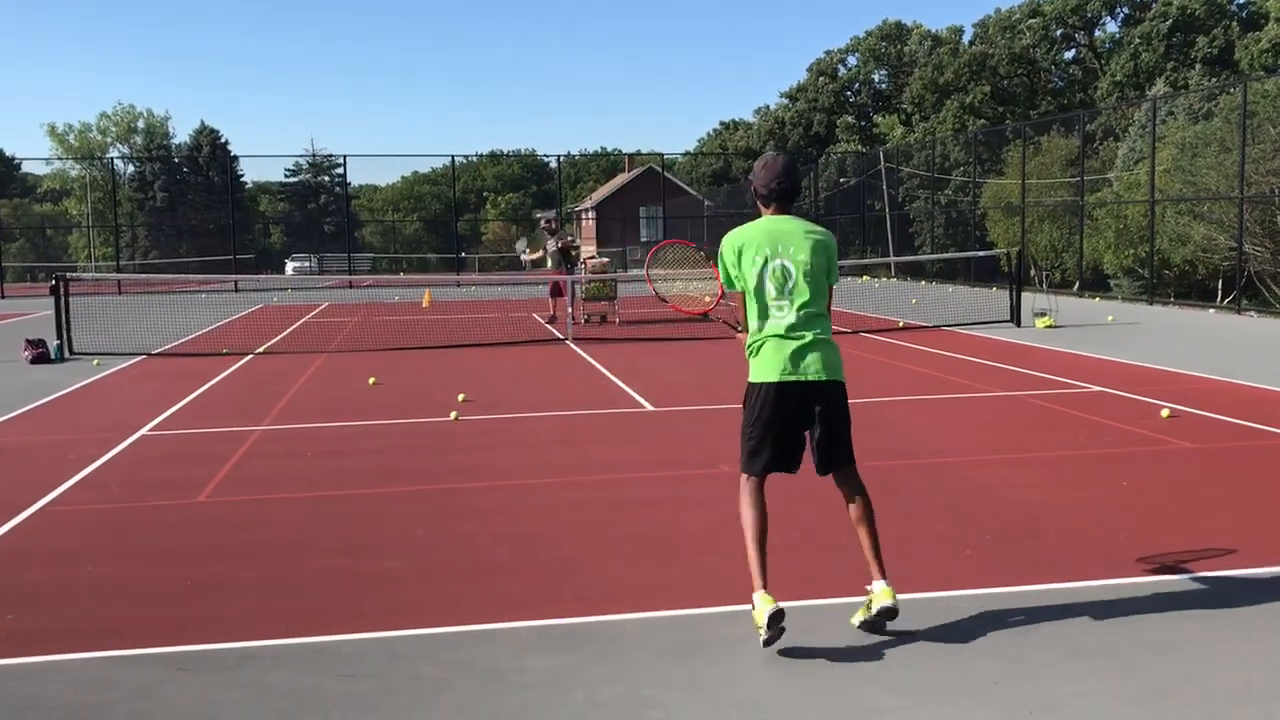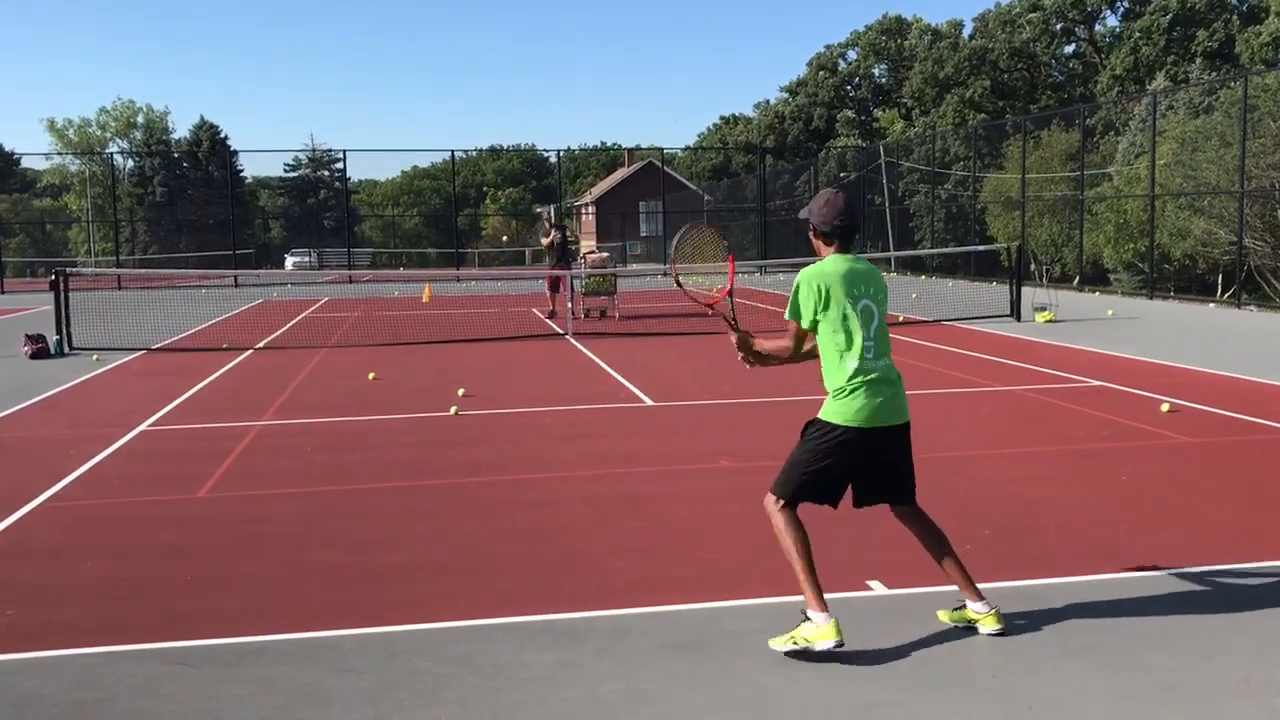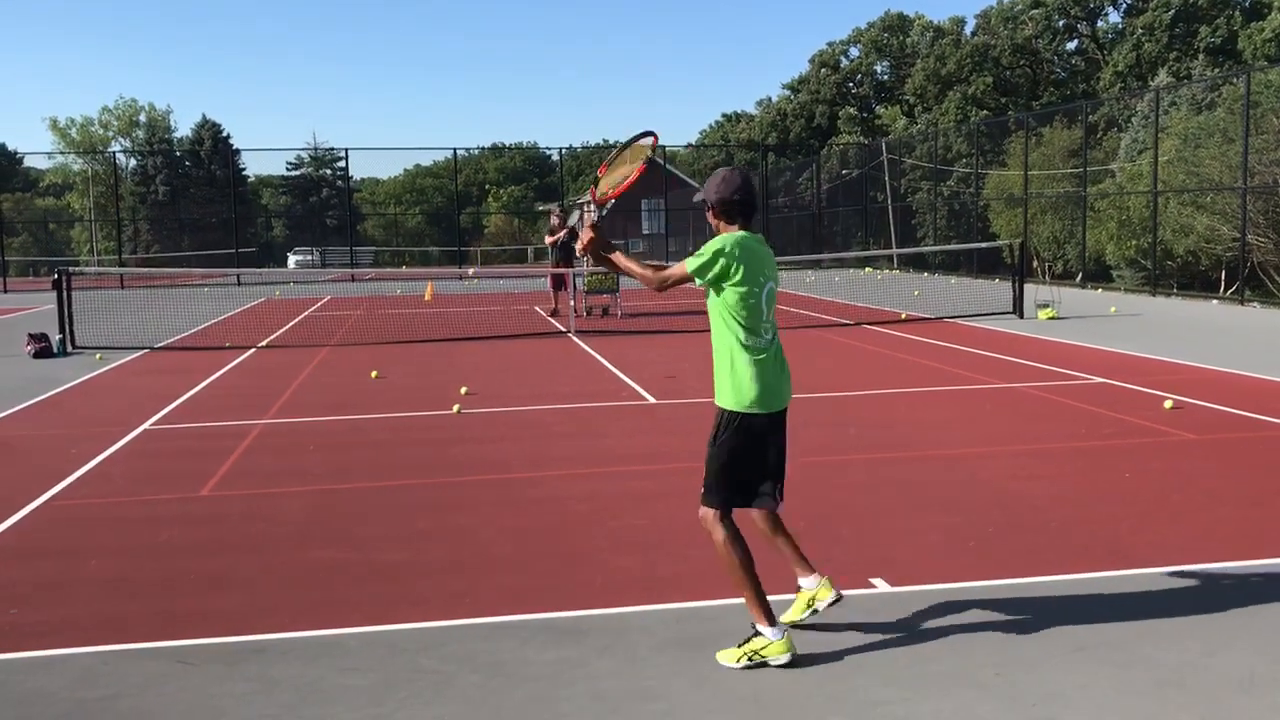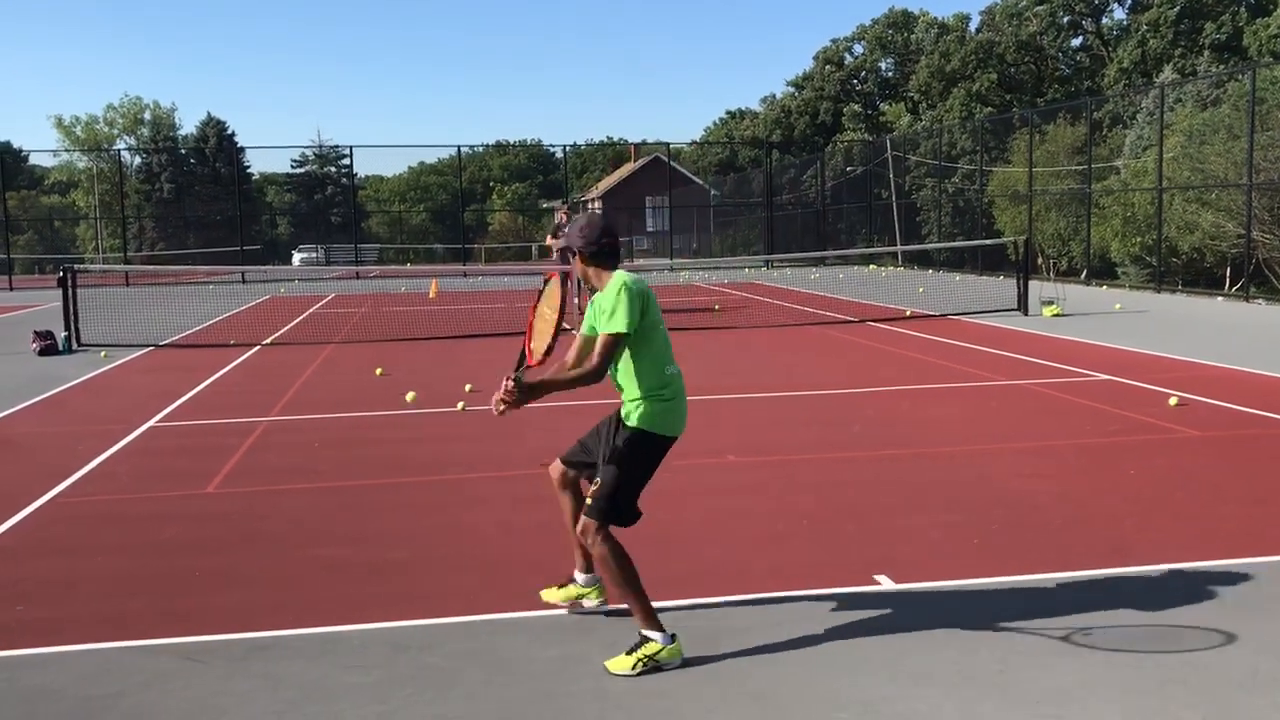
dt=0.4s
person 1, frame 1
left shoulder: (735, 241)
right shoulder: (822, 239)
left elbow: (744, 309)
left hip: (770, 374)
right hip: (823, 370)
left knee: (752, 483)
right knee: (846, 477)
left ankle: (763, 600)
right ankle: (880, 589)
person 1, frame 2
left shoulder: (813, 277)
right shoulder: (873, 276)
left elbow: (792, 345)
left wrist: (750, 346)
right wrist: (766, 356)
left hip: (846, 415)
right hip: (892, 411)
left knee: (778, 503)
right knee: (907, 508)
left ankle: (819, 620)
right ankle: (978, 605)
person 1, frame 3
left shoulder: (729, 248)
right shoulder: (759, 249)
left elbow: (661, 281)
right elbow: (673, 277)
left wrist: (608, 252)
right wrist: (610, 256)
left hip: (745, 401)
right hip: (770, 395)
left knee: (714, 513)
right knee: (756, 501)
left ankle: (771, 636)
right ankle: (812, 581)
person 1, frame 4
left shoulder: (623, 289)
right shoulder: (602, 297)
left elbow: (596, 369)
right elbow: (570, 363)
left wrist: (531, 391)
right wrist: (527, 388)
left hip: (651, 417)
right hip: (637, 411)
left knee: (591, 528)
right knee: (562, 473)
left ankle: (658, 639)
right ankle: (587, 580)
